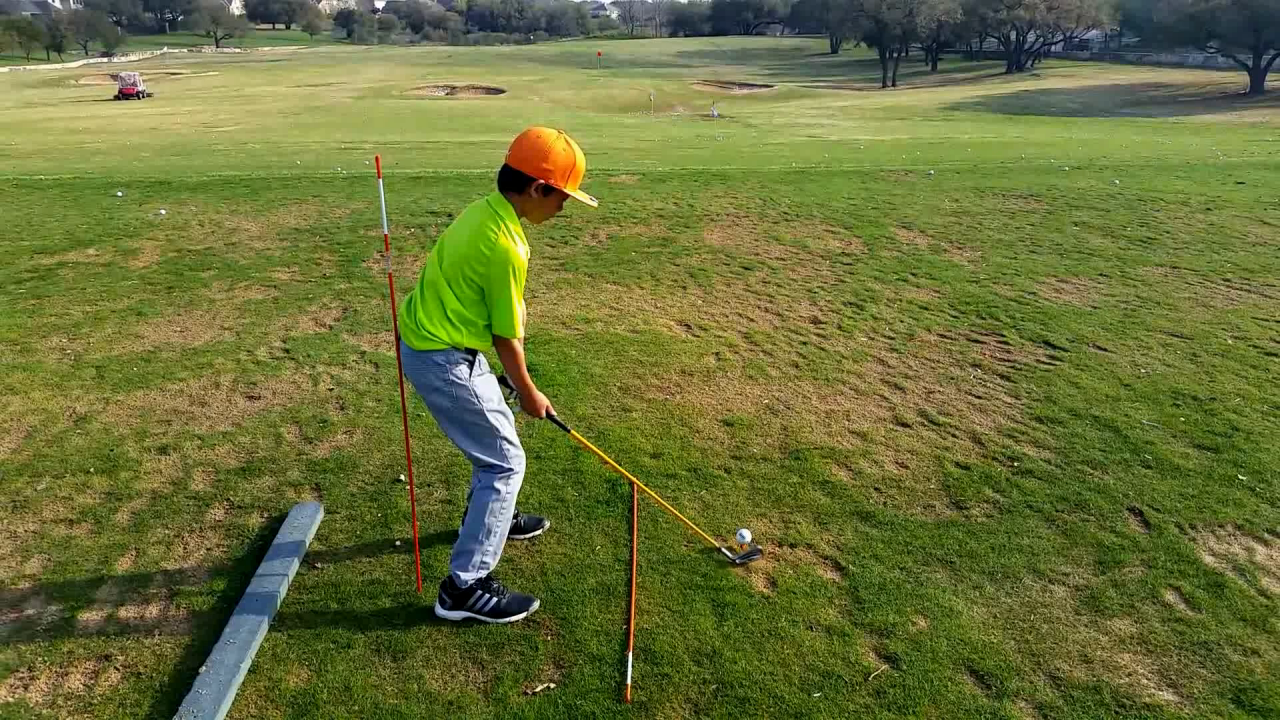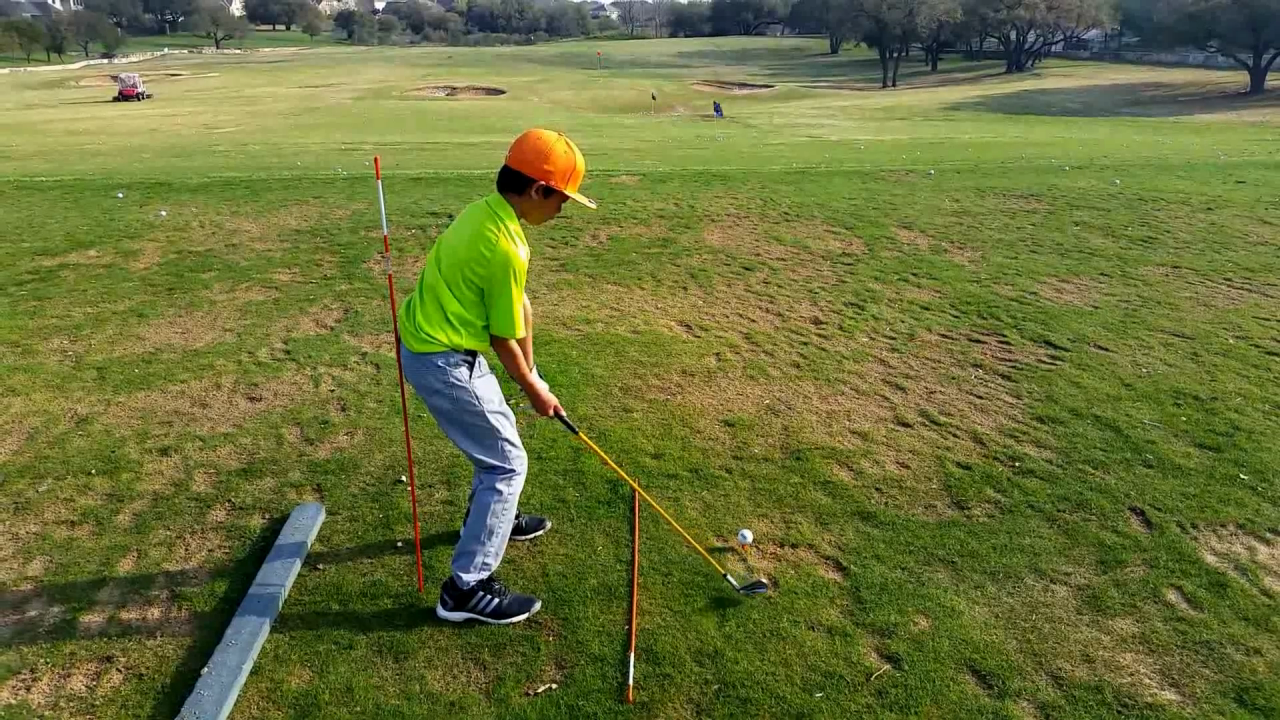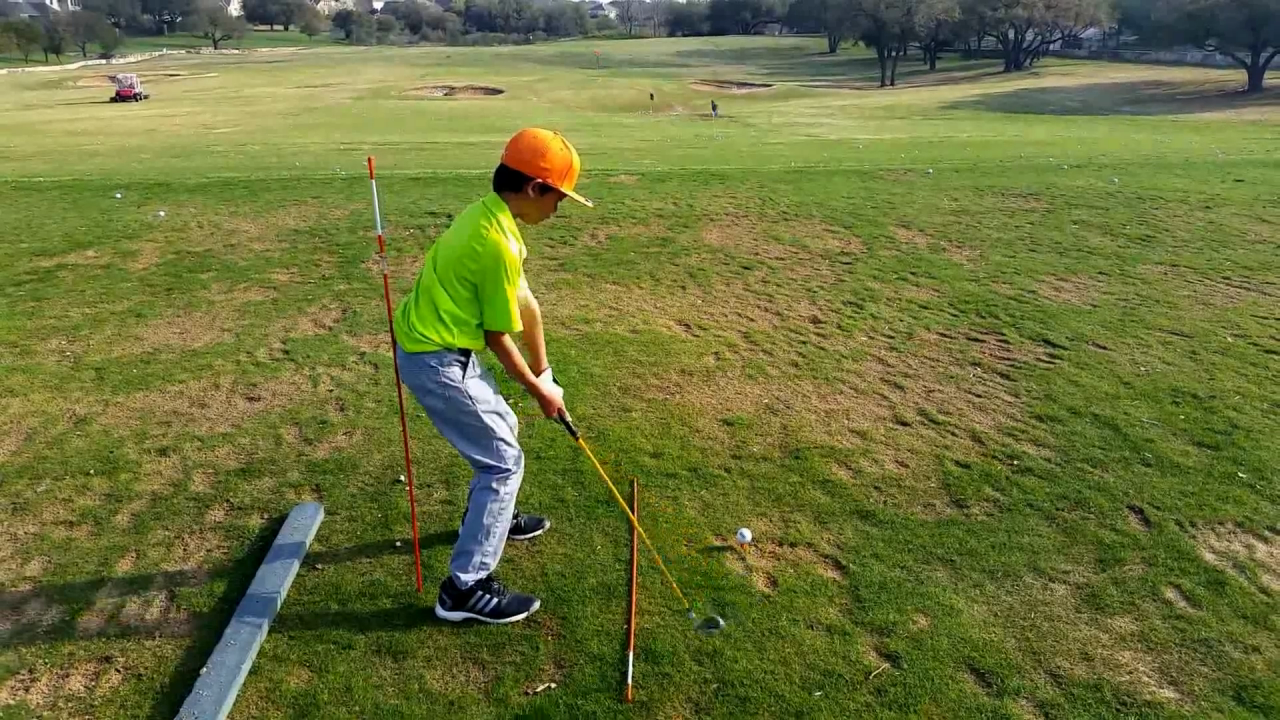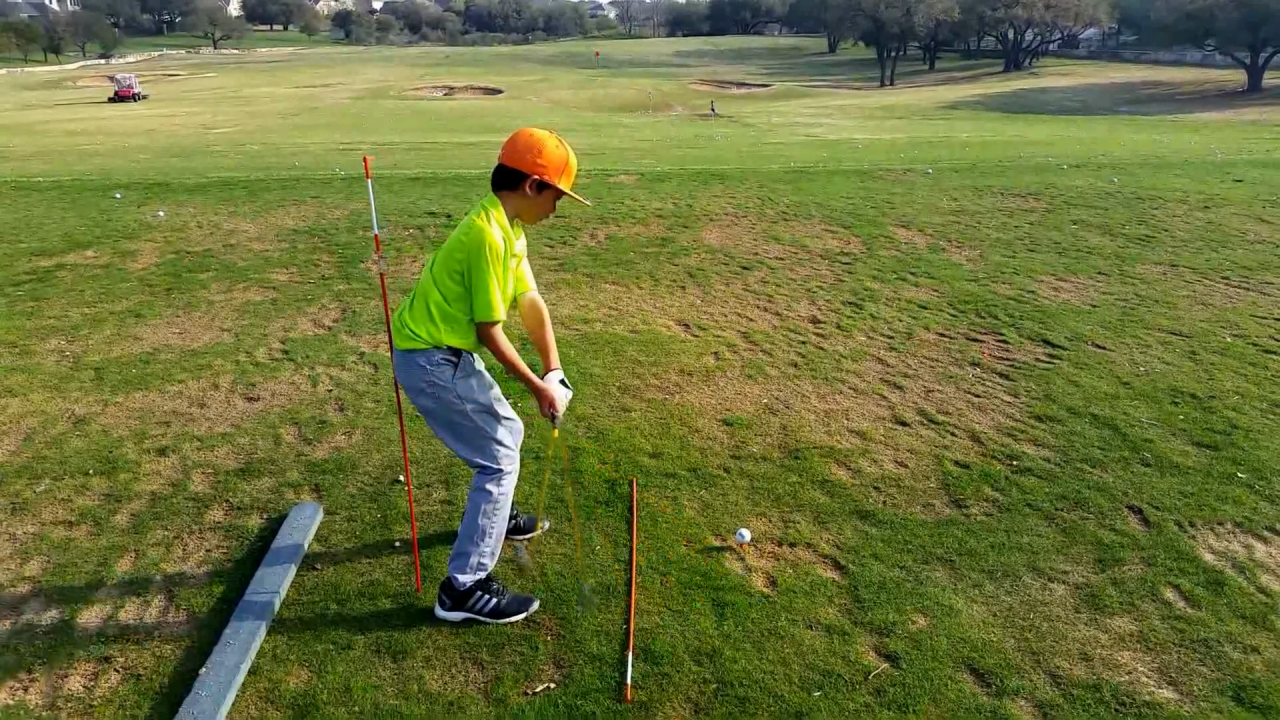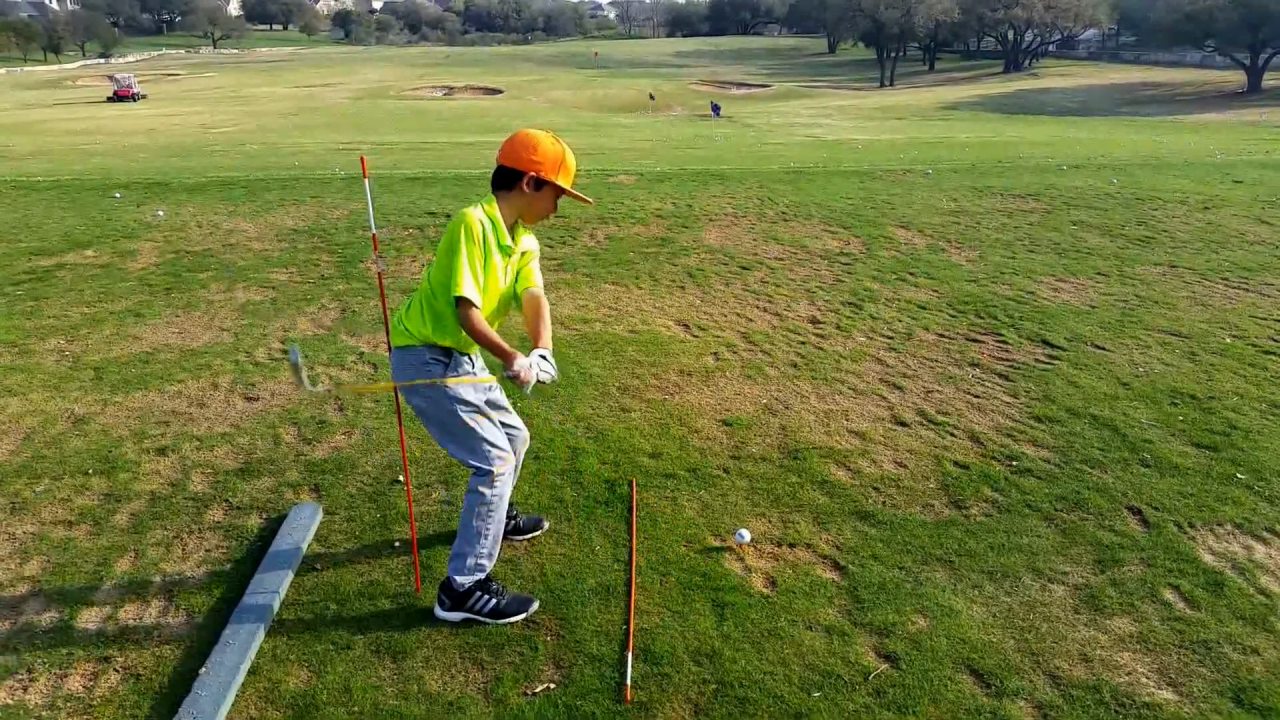
dt=1s
person 1, frame 1
left shoulder: (485, 209)
right shoulder: (505, 247)
left elbow: (512, 310)
right elbow: (506, 336)
left wrist: (520, 380)
right wrist: (529, 392)
left hip: (430, 342)
right hip: (445, 361)
left knee: (495, 433)
right knee: (505, 462)
left ankle: (490, 516)
right ankle: (465, 588)
person 1, frame 2
left shoulder: (485, 210)
right shoulder: (505, 248)
left elbow: (519, 306)
right elbow: (504, 338)
left wrist: (531, 371)
right wrist: (534, 390)
left hip: (430, 345)
right hip: (445, 362)
left knee: (497, 433)
right knee: (508, 463)
left ankle: (489, 517)
right ankle: (467, 588)
person 1, frame 3
left shoulder: (485, 213)
right shoulder: (498, 243)
left elbow: (525, 303)
right elbow: (499, 336)
left wrist: (543, 372)
right wrist: (538, 391)
left hip: (431, 348)
right hip: (440, 363)
left knee: (502, 430)
right knee: (504, 462)
left ankle: (488, 517)
right ankle: (465, 589)
person 1, frame 4
left shoulder: (506, 228)
right shoulder: (488, 234)
left elbow: (531, 303)
right elbow: (490, 330)
left wrist: (553, 371)
right wrist: (537, 386)
left hip: (448, 353)
right hip: (432, 361)
left knee: (507, 432)
right knee: (499, 460)
left ankle: (493, 516)
right ankle: (464, 588)
person 1, frame 5
left shoulder: (525, 242)
right shoulder: (472, 222)
left elbow: (533, 298)
right elbow: (466, 311)
left wrist: (541, 352)
right wrist: (509, 357)
left hip: (462, 357)
right hip: (428, 360)
left knee: (513, 438)
right knee: (494, 460)
left ankle: (493, 517)
right ankle: (463, 589)
